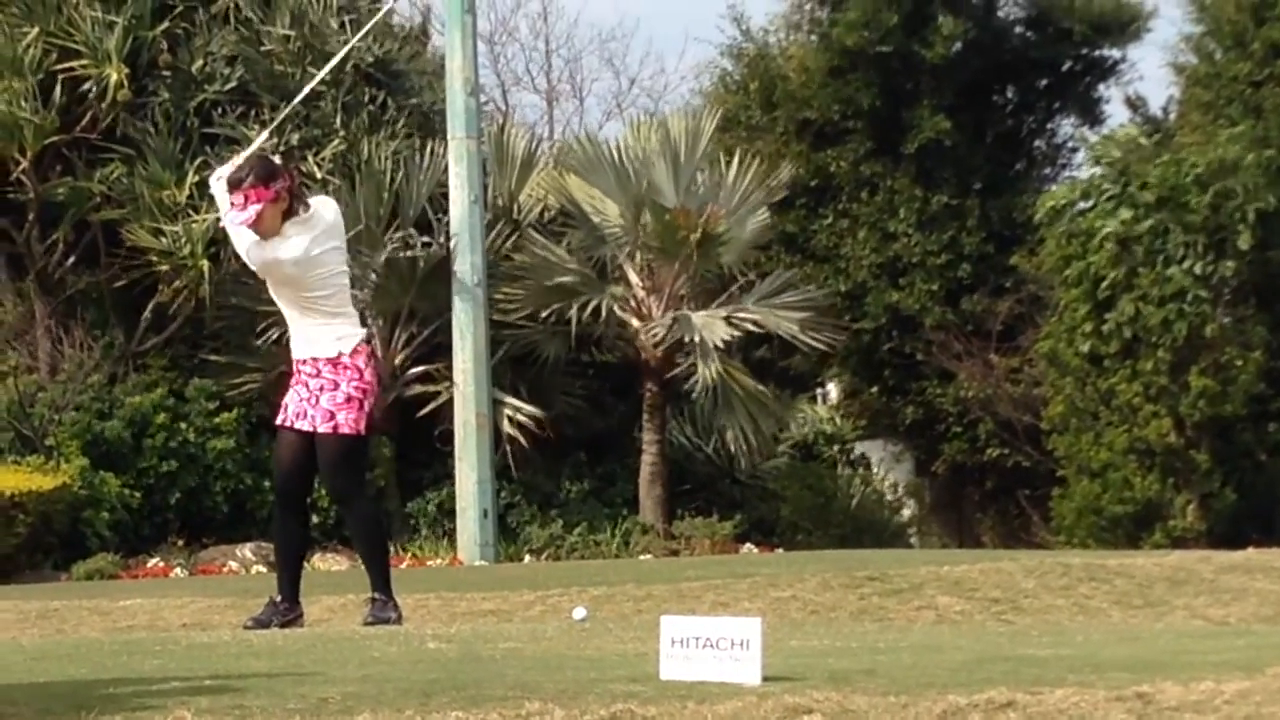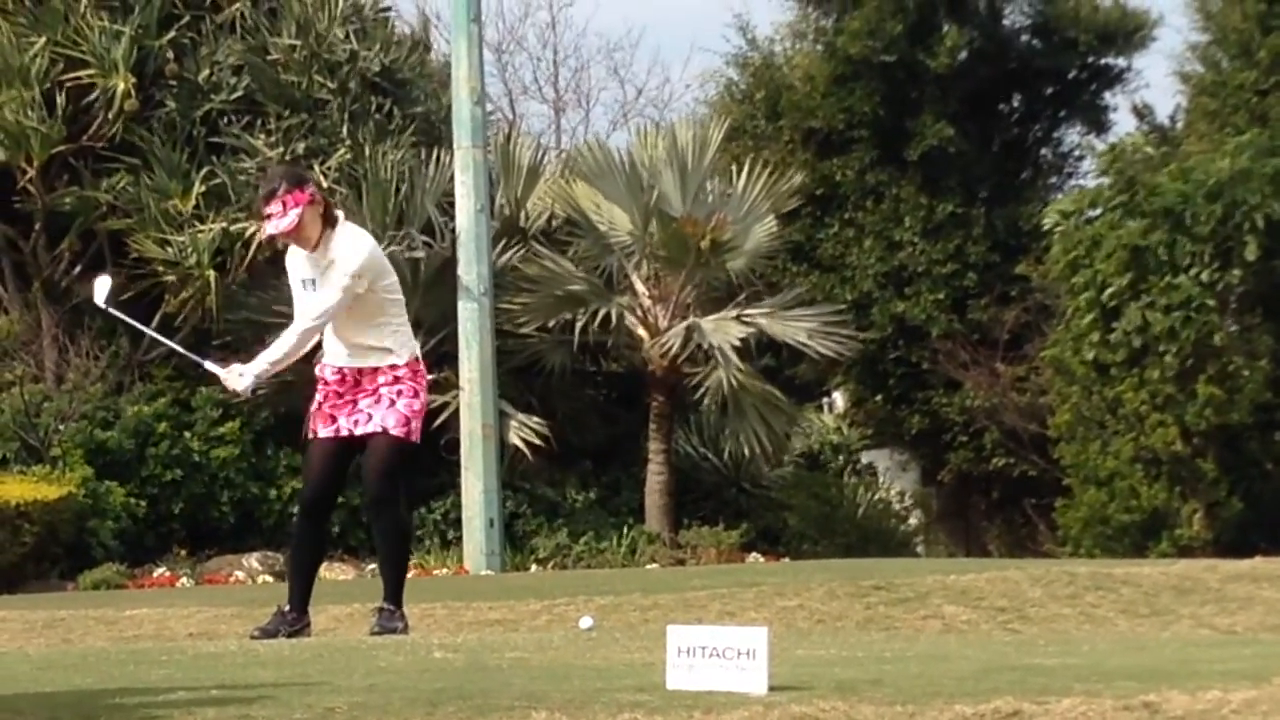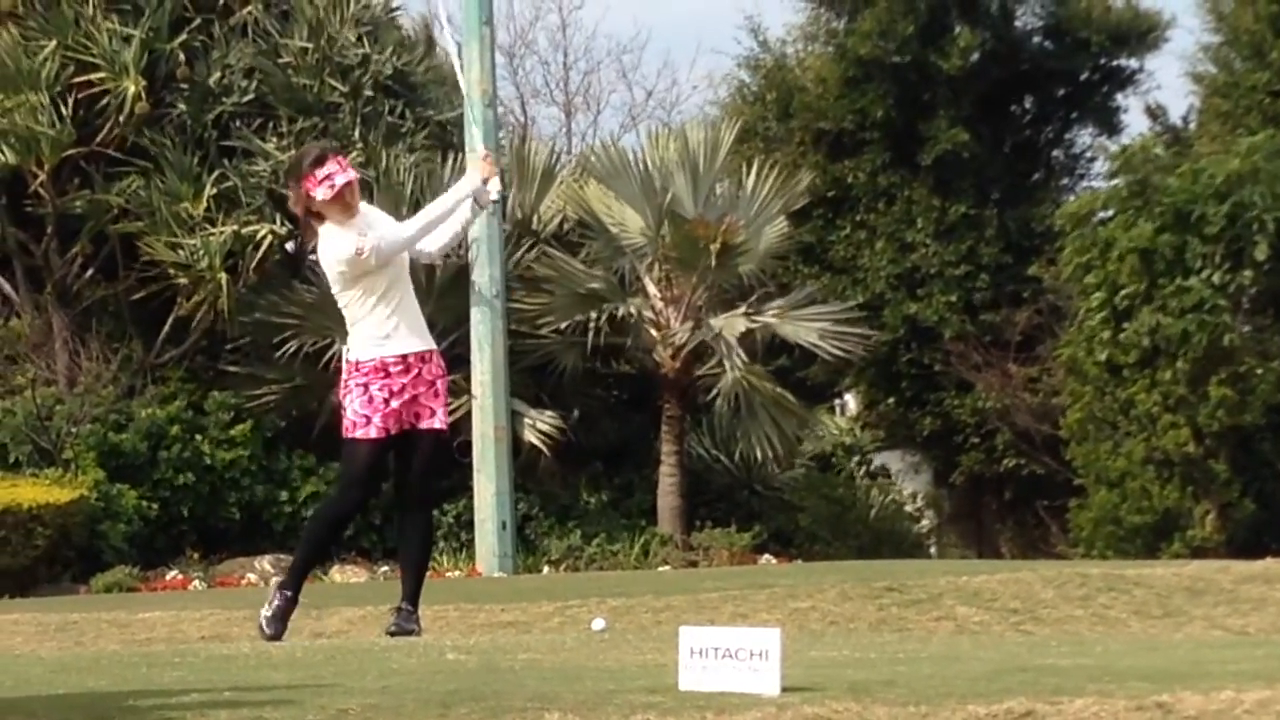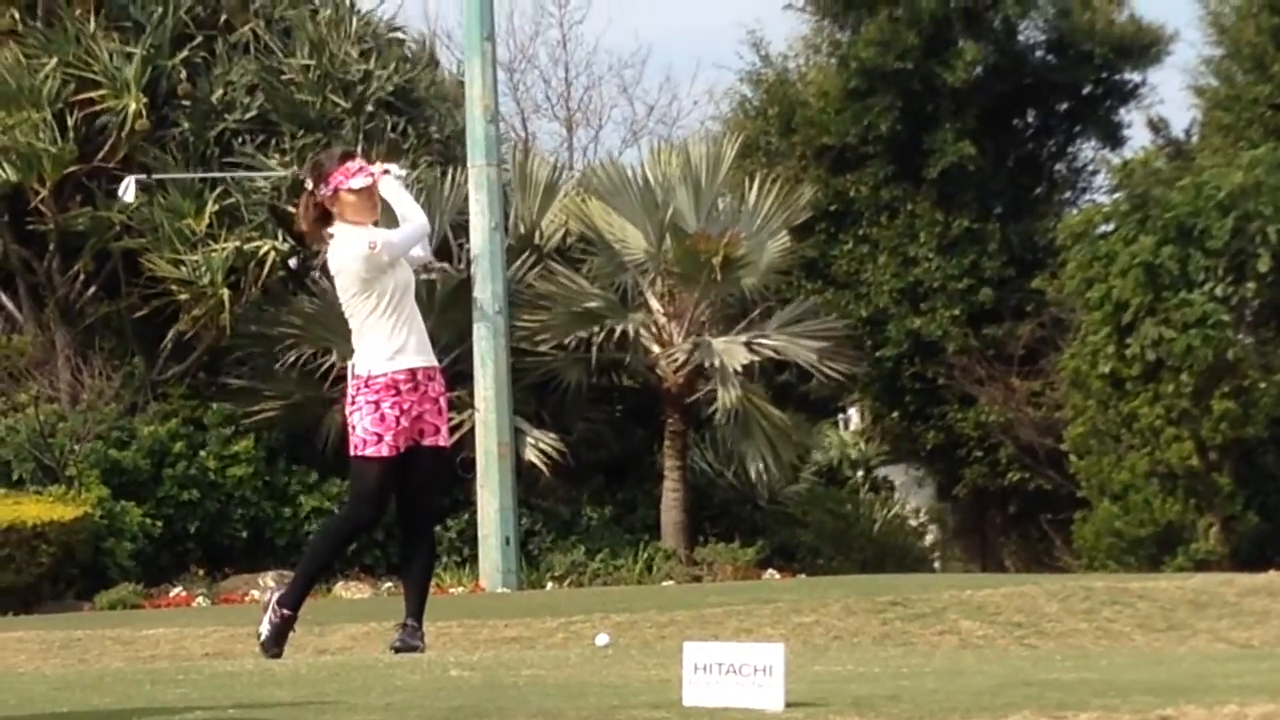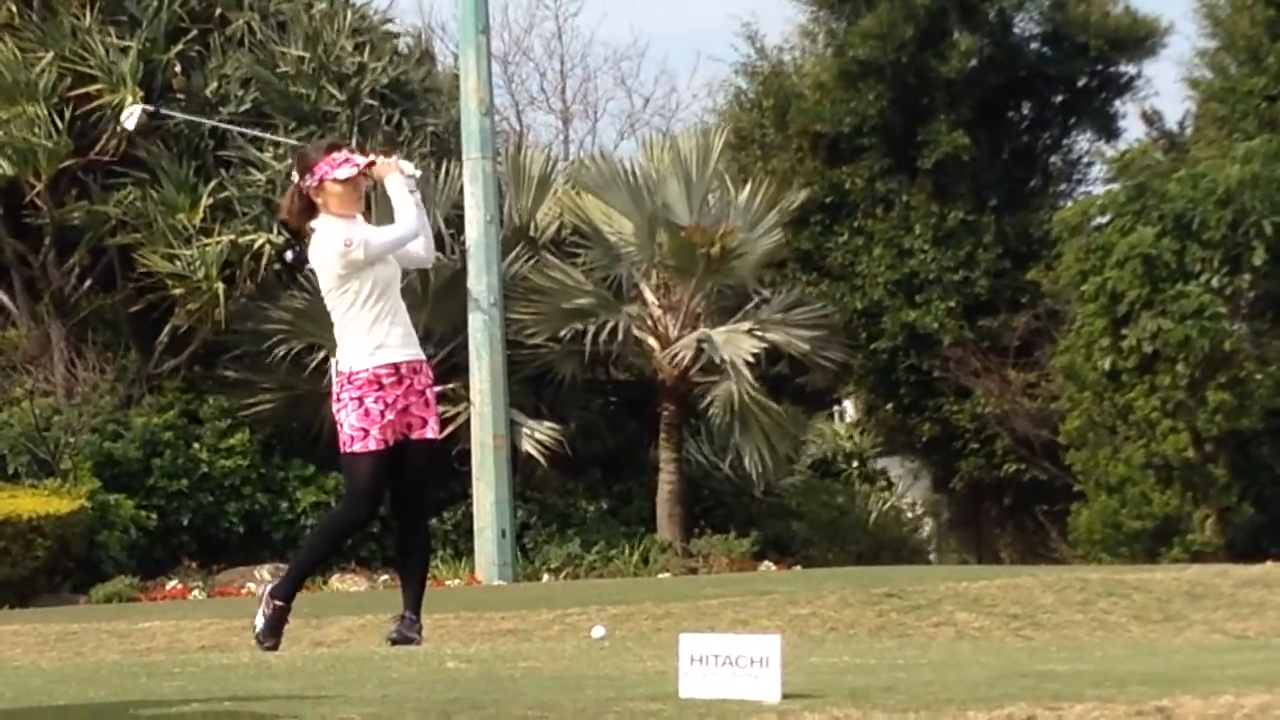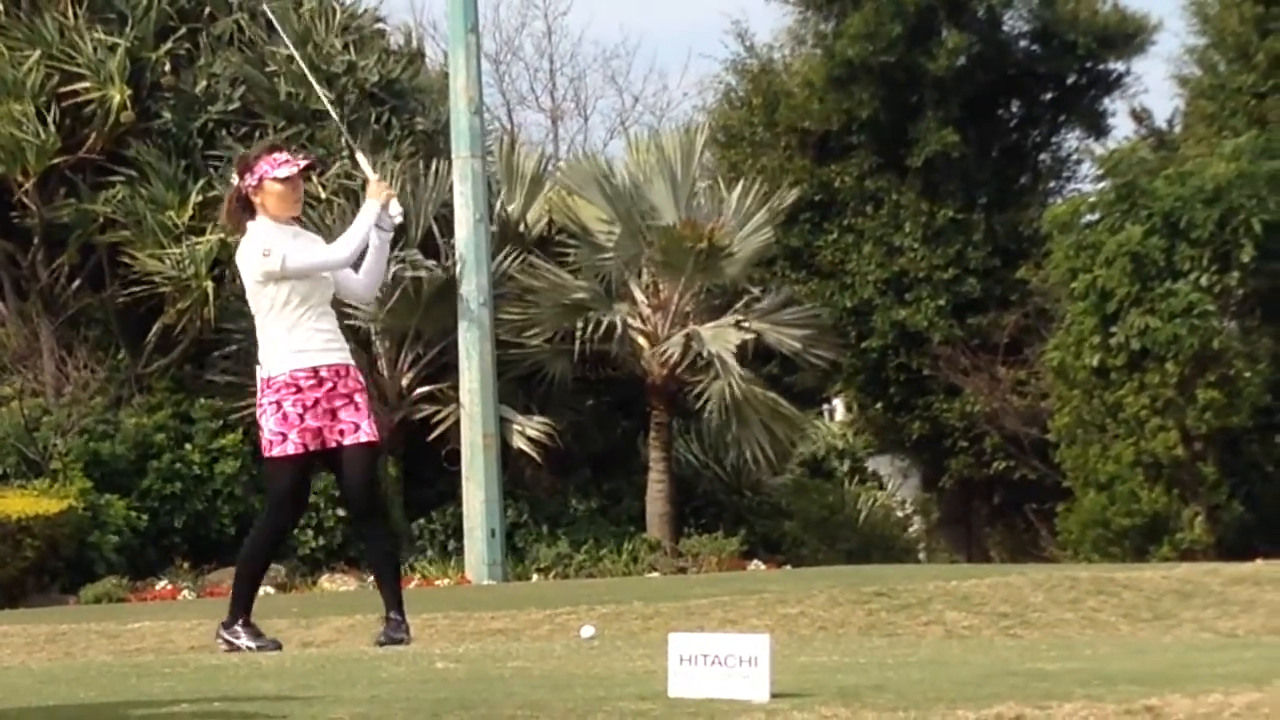
dt=0.4s
person 1, frame 1
left shoulder: (275, 256)
right shoulder: (324, 210)
left elbow: (233, 216)
left wrist: (220, 181)
left hip: (337, 370)
right hip: (312, 369)
left knee: (344, 487)
right knee: (287, 486)
left ankle: (383, 596)
right ankle: (286, 600)
person 1, frame 2
left shoulder: (355, 250)
right shoulder: (296, 256)
left elbow: (310, 322)
right elbow: (308, 325)
left wrist: (255, 371)
left hip: (393, 377)
right hip: (339, 380)
left knee: (381, 493)
right knee: (314, 496)
left ankle: (392, 606)
right ankle: (295, 609)
person 1, frame 3
left shoulder: (366, 214)
right shoulder: (343, 246)
left elbow: (430, 245)
right elbow: (416, 230)
left wrist: (476, 196)
right wrist: (468, 181)
left hip: (422, 364)
right hip: (371, 375)
left knee: (416, 493)
right knee: (354, 491)
left ankle: (408, 606)
right ankle: (287, 591)
person 1, frame 4
left shoulder: (365, 238)
right shoulder: (360, 247)
left elbow: (420, 252)
right elbow: (418, 228)
left wrist: (385, 180)
right wrist: (393, 183)
left hip: (422, 382)
right hip: (380, 388)
left knee: (420, 511)
right knee: (364, 509)
left ankle: (412, 622)
right ankle: (286, 602)
person 1, frame 5
left shoulder: (358, 231)
right shoulder: (336, 242)
left elbow: (423, 252)
right elbow: (408, 230)
left wrist: (403, 183)
right wrist: (393, 179)
left hip: (409, 374)
right hip: (365, 383)
left knee: (413, 503)
right knee: (360, 504)
left ankle: (411, 615)
right ankle: (280, 594)
person 1, frame 6
left shoulder: (306, 240)
right shoulder: (257, 248)
left elbow: (362, 289)
right elbow: (337, 255)
left wrist: (383, 224)
right wrist: (371, 205)
left hip: (341, 380)
right hip: (288, 387)
left knee: (367, 503)
right knee: (283, 509)
left ankle: (395, 614)
right ankle: (235, 621)
